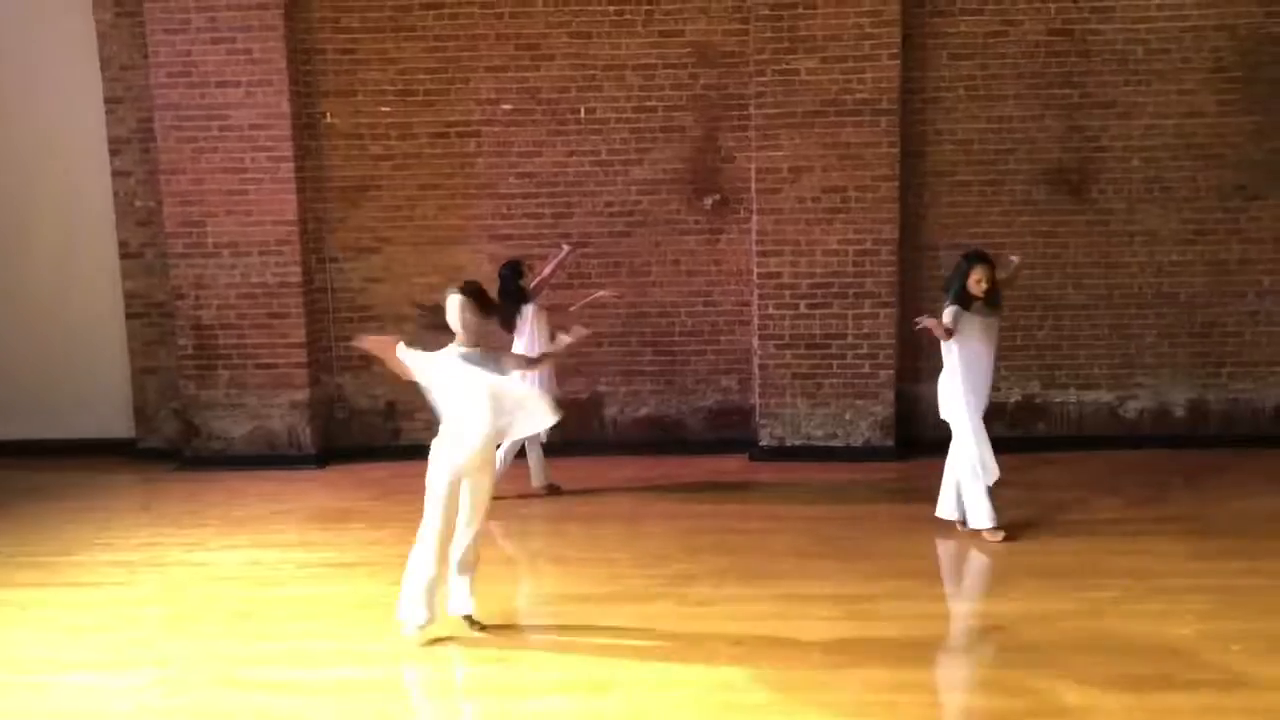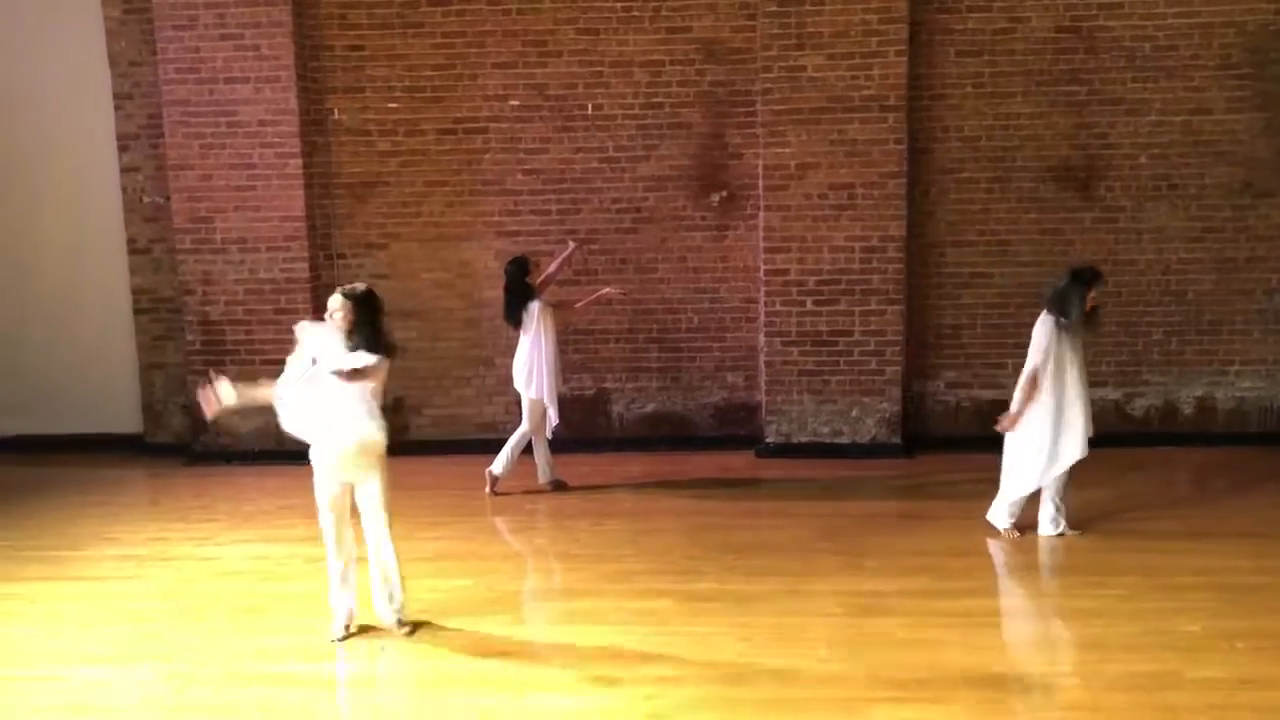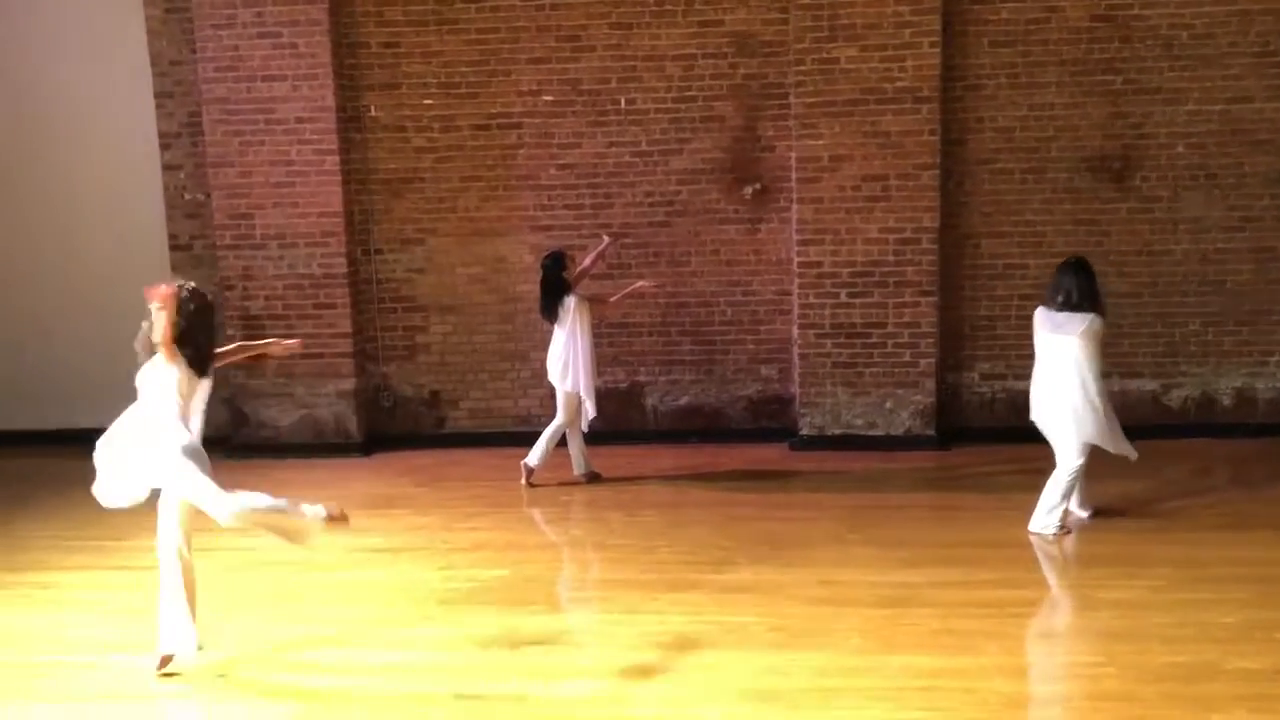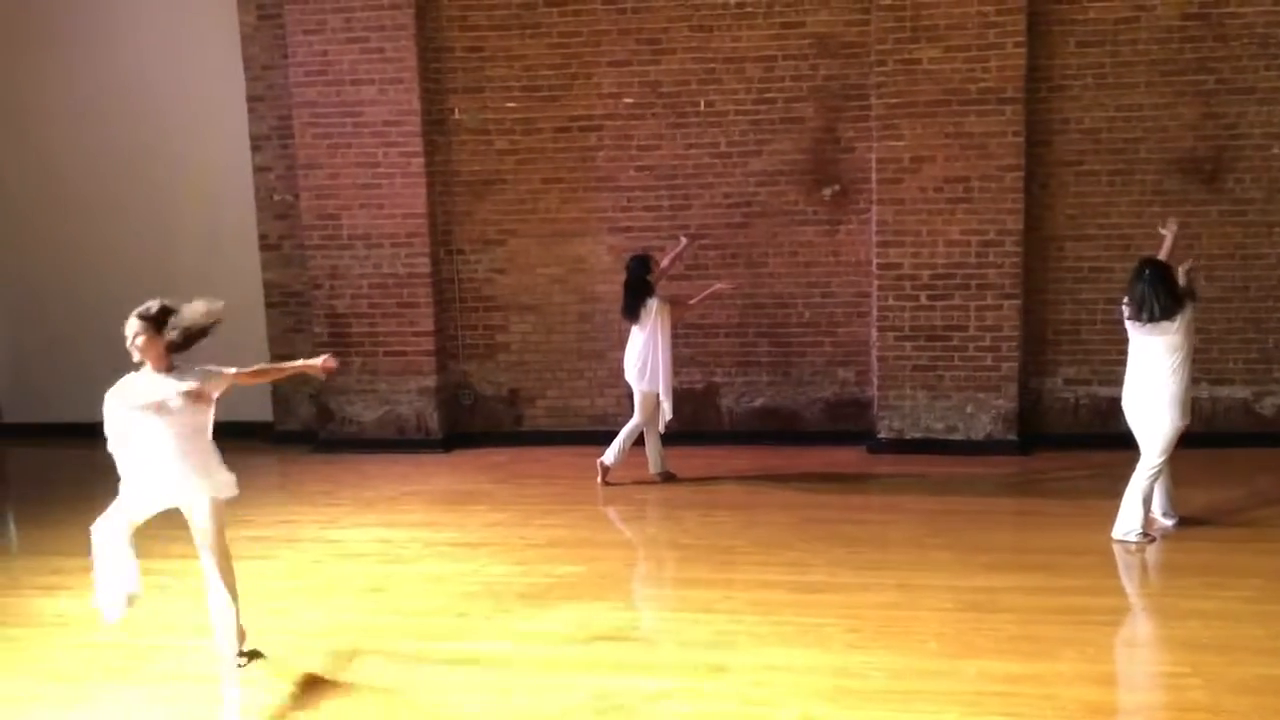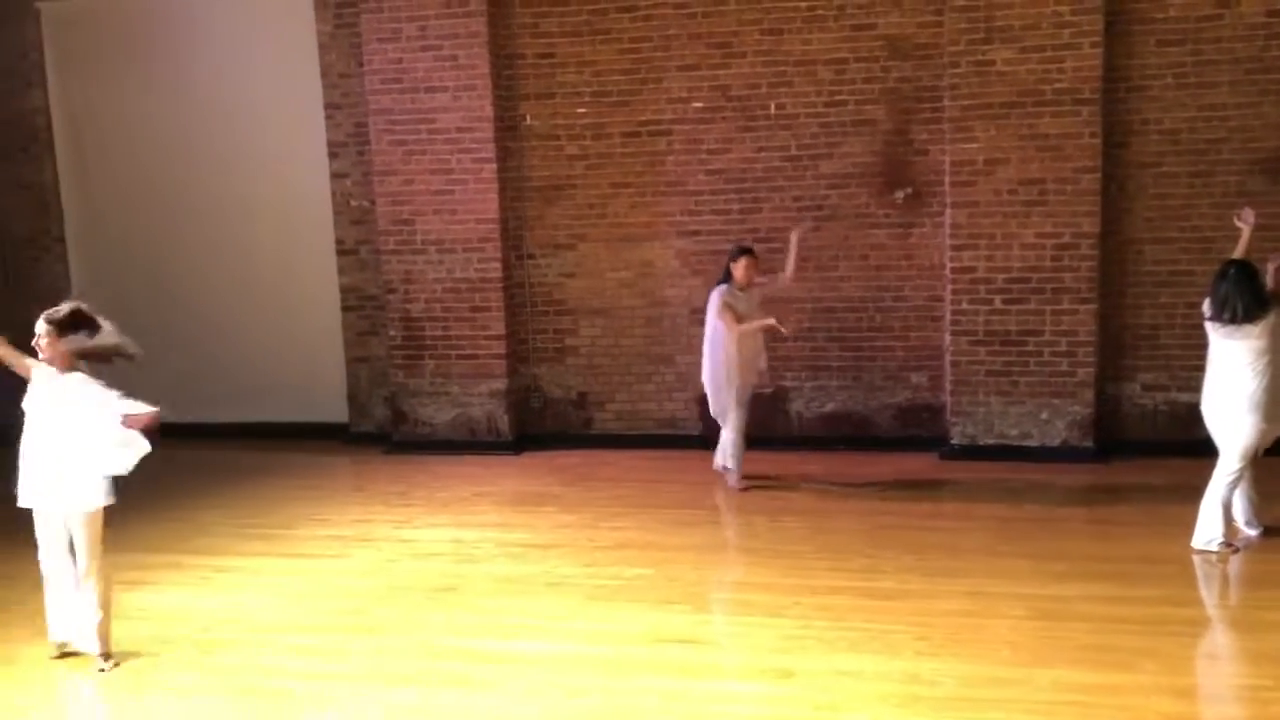
dt=1s
person 1, frame 1
left shoulder: (493, 356)
right shoulder: (443, 358)
left elbow: (530, 364)
right elbow: (409, 368)
left wrist: (562, 344)
right wrist: (389, 348)
left hip: (482, 457)
right hip: (451, 456)
left knee: (469, 534)
right knee: (434, 533)
left ankle: (461, 605)
right ankle: (416, 611)
person 1, frame 2
left shoulder: (375, 361)
right shoulder: (314, 356)
left elbow: (352, 376)
right elbow: (279, 390)
left wrist: (322, 372)
right wrist: (235, 394)
left hip: (366, 458)
right hip: (325, 458)
left knee: (379, 534)
right knee: (335, 540)
left ankle: (392, 610)
right ankle: (343, 614)
person 1, frame 3
left shoulder: (172, 361)
right shoulder: (193, 361)
left elbow: (165, 338)
right elbow: (222, 354)
left wrist: (164, 307)
right wrist: (265, 345)
left hip: (176, 456)
right hip: (171, 463)
left knee: (226, 507)
right knee: (172, 552)
left ankle: (309, 516)
right ankle: (177, 639)
person 1, frame 4
left shoulder: (198, 377)
right shoulder: (130, 387)
left elbow: (252, 375)
right elbow: (137, 400)
left wrist: (303, 365)
right wrist: (183, 394)
left hip: (197, 480)
right hip: (147, 481)
left knee: (216, 557)
right knee: (107, 529)
left ankle: (230, 641)
right ankle: (119, 591)
person 1, frame 5
left shoulder: (85, 388)
right shoulder: (43, 375)
left elbow: (126, 405)
left wrist: (141, 414)
left hip: (78, 489)
right hip: (43, 482)
left knee: (89, 564)
right knee: (54, 561)
left ankle: (98, 643)
right ankle: (68, 633)
person 2, frame 1
left shoulder: (987, 308)
right shoulder: (955, 311)
left elbow: (997, 287)
right elbow: (948, 332)
left wrist: (1012, 273)
right wrist: (938, 327)
left hip: (976, 392)
right hip: (959, 392)
left knee: (962, 452)
right knee: (972, 452)
left ankle: (951, 511)
right ankle: (983, 520)
person 2, frame 2
left shoulder: (1070, 322)
right shoulder: (1050, 324)
right elbow: (1034, 370)
right wrist: (1017, 410)
left hip: (1064, 407)
right hip: (1043, 408)
left knee: (1060, 466)
right knee: (1036, 465)
left ankle: (1052, 523)
right ankle: (1002, 517)
person 2, frame 3
left shoulder: (1041, 315)
right shoulder: (1092, 322)
left hip: (1044, 399)
right hip: (1074, 401)
left knee: (1069, 456)
right knee: (1073, 461)
left ankle: (1076, 506)
right ankle: (1044, 521)
person 2, frame 4
left shoulder: (1130, 313)
right shoulder: (1181, 317)
left elbow: (1151, 277)
right elbow: (1186, 291)
left wrist: (1169, 238)
right wrist: (1184, 273)
left hip: (1136, 400)
right hip: (1165, 404)
left knee: (1157, 457)
right knee: (1152, 463)
left ankle: (1163, 514)
right ankle: (1128, 527)
person 2, frame 5
left shoulder: (1211, 314)
left elbow: (1231, 275)
left wrist: (1246, 232)
left hip: (1215, 404)
right hip: (1246, 408)
left knee: (1239, 463)
right knee: (1231, 469)
left ankle: (1248, 523)
right ankle: (1208, 536)
person 3, frame 1
left shoulder: (529, 305)
right shoulder: (525, 302)
left elbow: (565, 310)
right elbow: (546, 276)
left wrist: (595, 297)
right wrist: (566, 253)
left hip: (531, 373)
right hip: (527, 373)
left knee: (533, 430)
left ankle: (541, 481)
person 3, frame 2
left shoulder: (537, 303)
right shoulder: (531, 300)
left elbow: (572, 308)
right elbow: (553, 272)
left wrist: (602, 294)
right wrist: (571, 250)
left hip: (537, 370)
right hip: (532, 370)
left knee: (539, 427)
right knee: (529, 427)
left ankle: (547, 477)
right ankle: (495, 471)
person 3, frame 3
left shoulder: (566, 296)
right shoulder: (570, 299)
left hip: (568, 362)
right hip: (568, 364)
left knee: (573, 419)
right knee: (564, 419)
left ankle: (582, 468)
right ankle: (531, 462)
person 3, frame 4
left shoulder: (641, 295)
right shoulder: (656, 304)
left elbow: (666, 267)
right elbow: (688, 306)
left wrist: (683, 247)
right wrist: (714, 289)
left hip: (642, 363)
right hip: (647, 366)
left knee: (651, 419)
right knee: (641, 419)
left ankle: (658, 468)
right ankle: (607, 461)
person 3, frame 5
left shoulder: (754, 290)
right shoulder: (721, 295)
left elbow: (787, 277)
right elbow: (735, 328)
left wrist: (793, 244)
right wrist: (764, 322)
left hip: (747, 365)
right hip: (726, 365)
left knee: (738, 417)
right knee: (734, 417)
left ankle: (722, 461)
right ankle: (732, 470)
